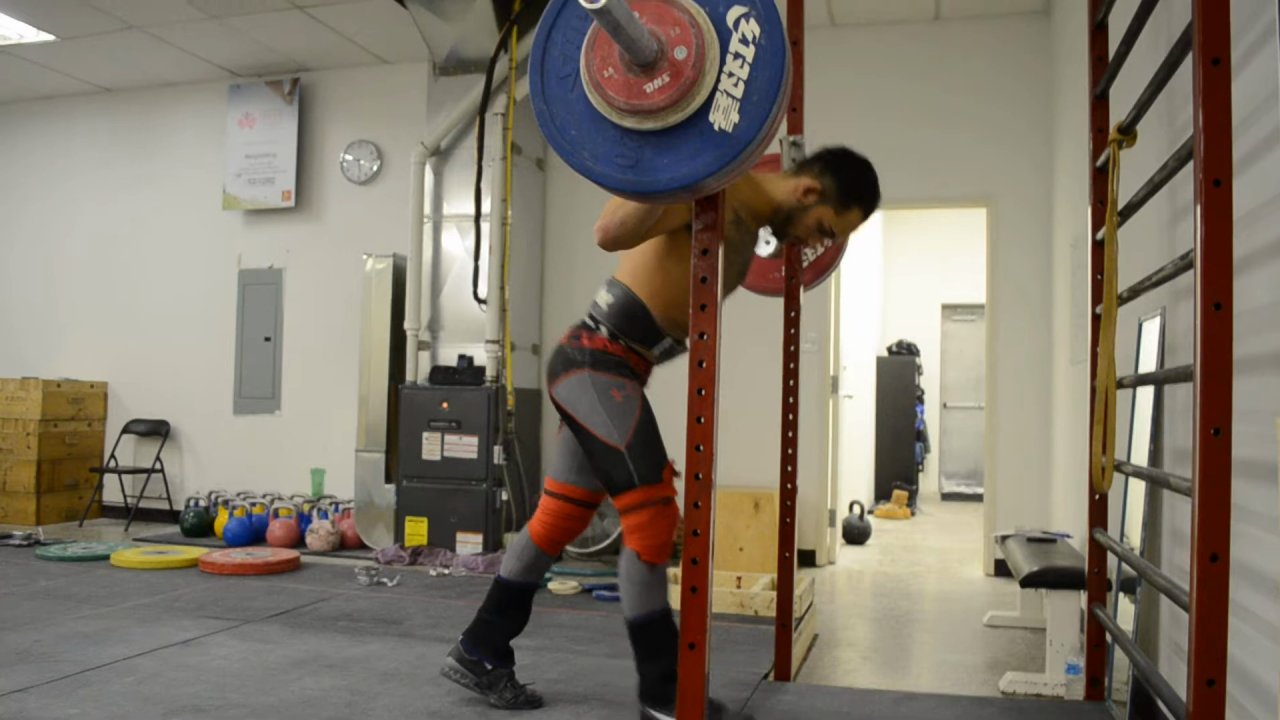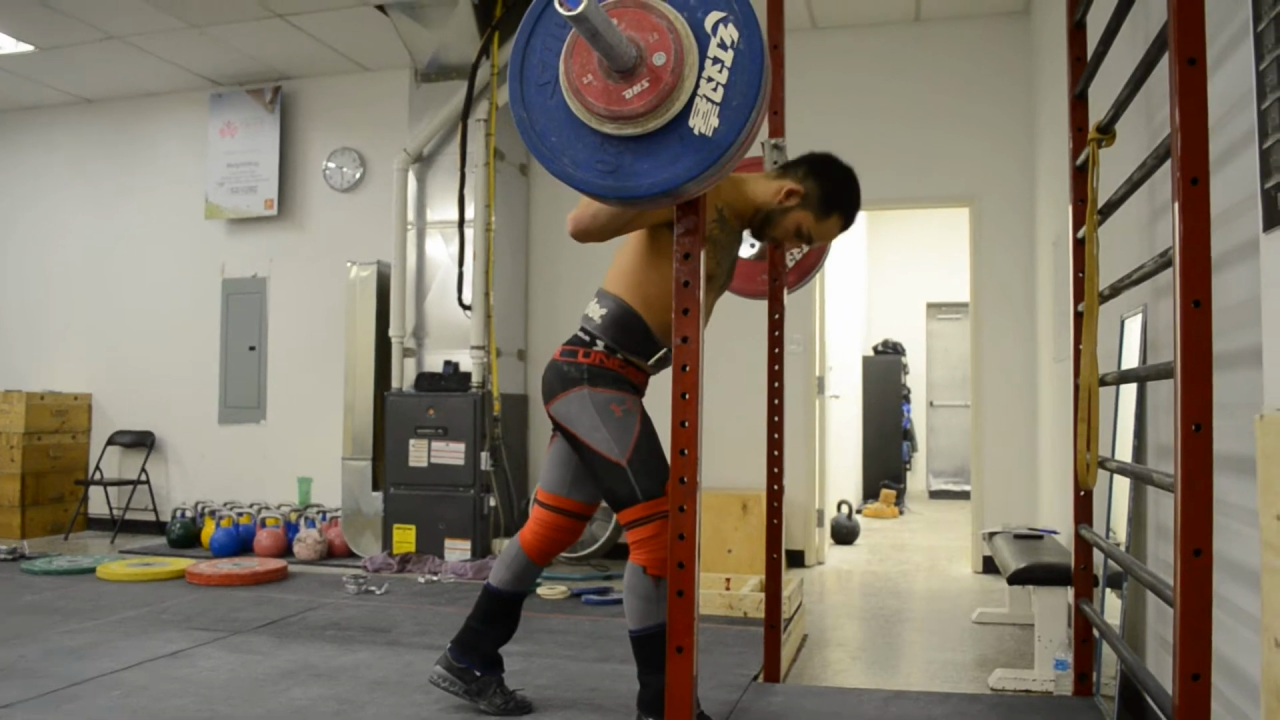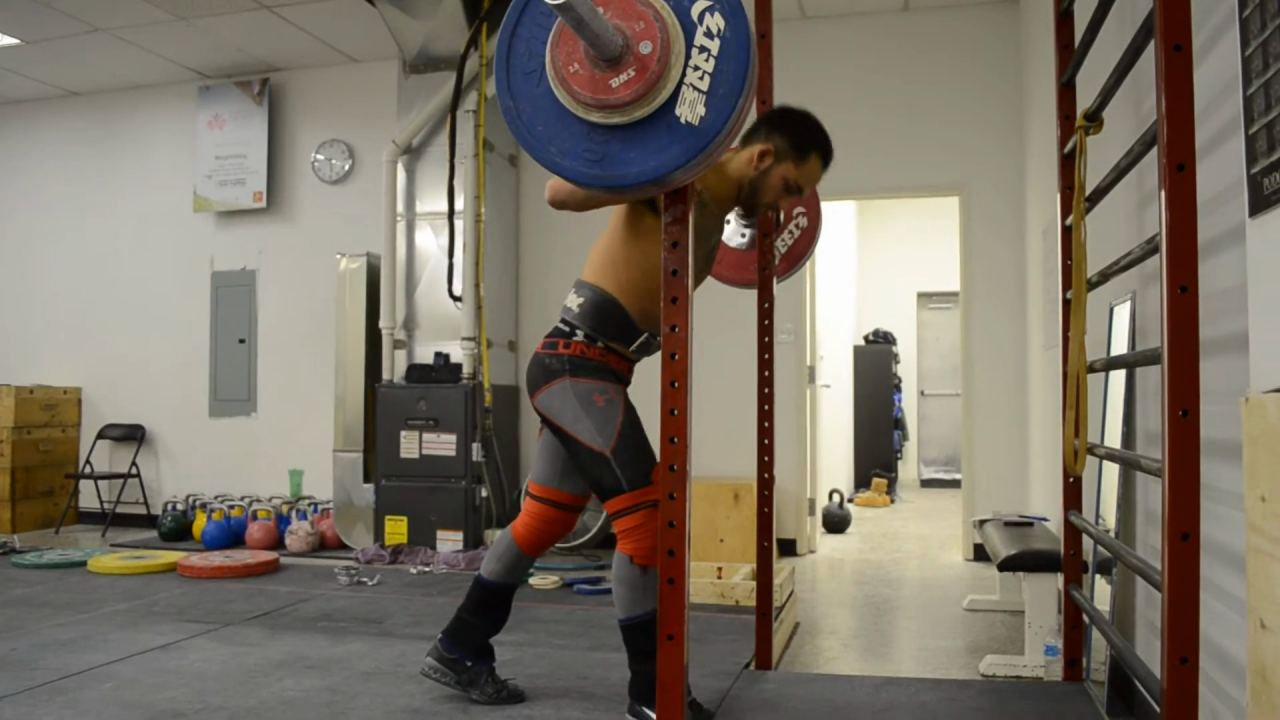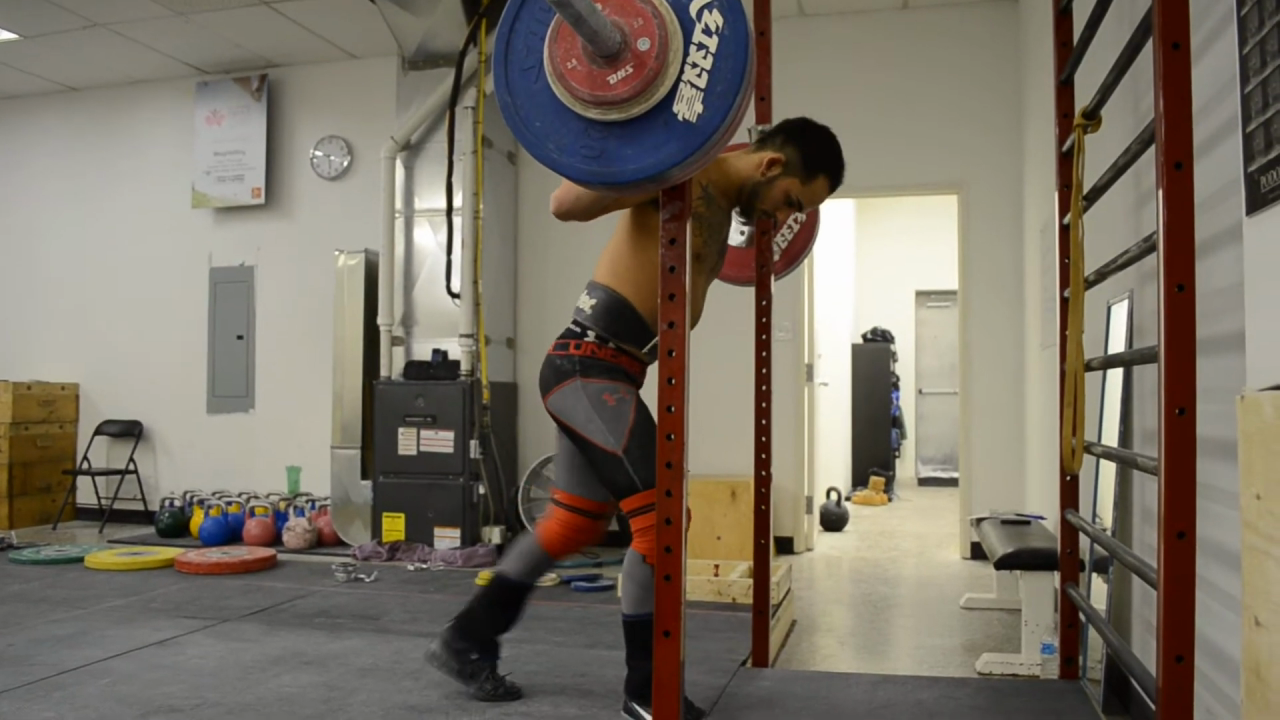
dt=0.7s
person 1, frame 1
left shoulder: (746, 218)
right elbow: (611, 232)
left hip: (605, 368)
right hip: (595, 362)
left knee: (560, 517)
right knee: (653, 515)
left ankle: (479, 653)
person 1, frame 2
left shoulder: (728, 220)
right elbow: (583, 223)
left hip: (599, 378)
right hip: (593, 375)
left knee: (552, 526)
right knee: (658, 530)
left ankle: (468, 661)
person 1, frame 3
left shoulder: (714, 206)
right elbow: (560, 192)
left hip: (590, 369)
right hip: (576, 364)
left knee: (545, 518)
right knee: (645, 517)
left ankle: (459, 650)
person 1, frame 4
left shoulder: (719, 206)
right shoulder: (686, 173)
right elbow: (566, 205)
left hip: (608, 372)
right hip: (587, 366)
left knee: (575, 525)
right knee: (656, 517)
left ankle: (466, 641)
